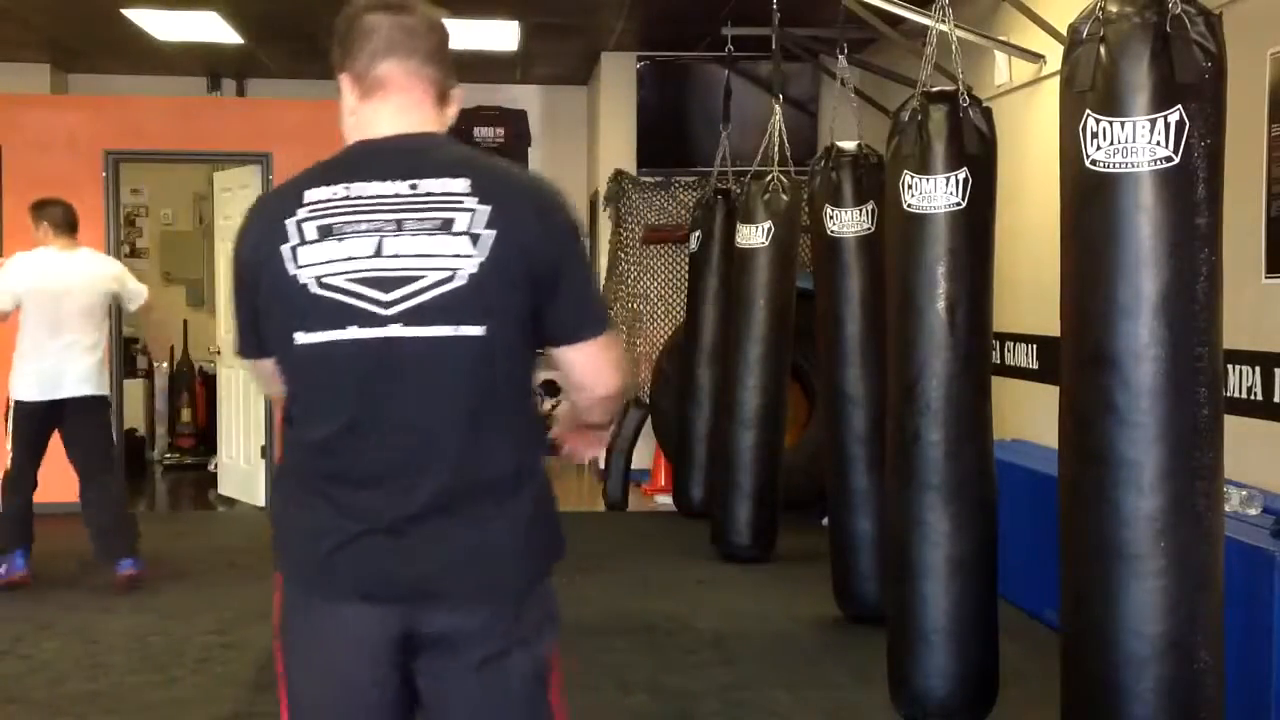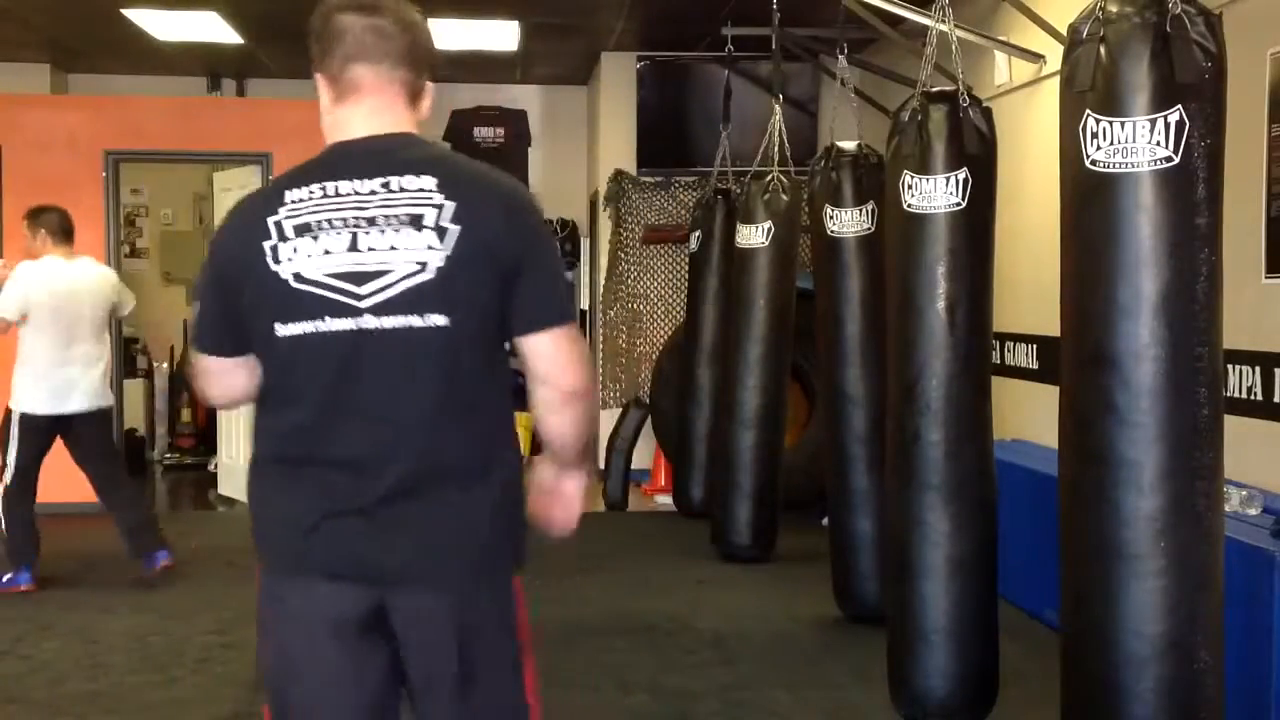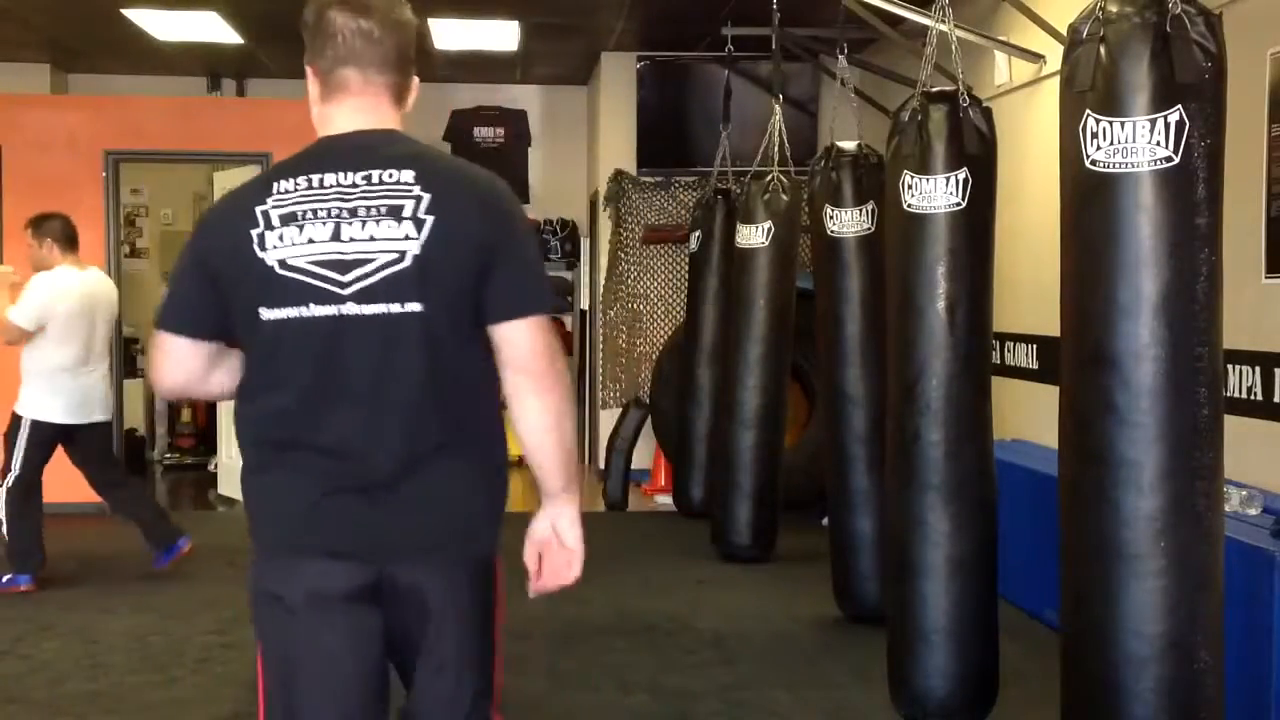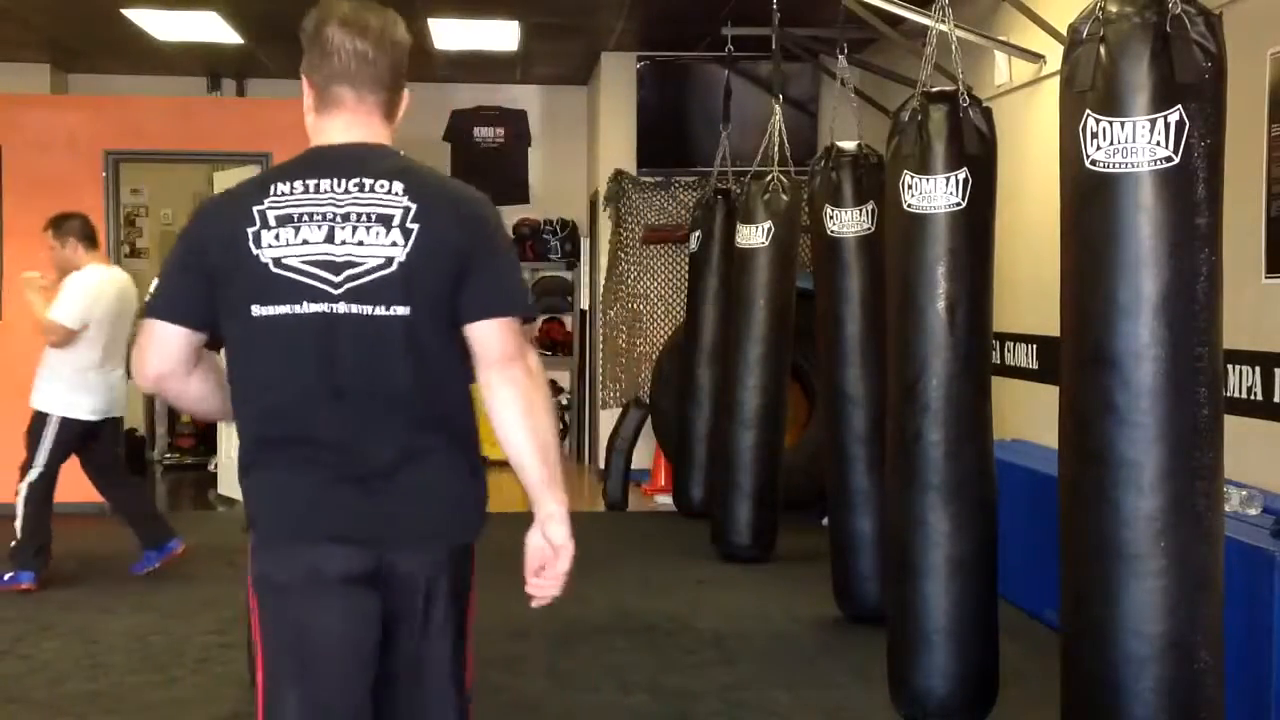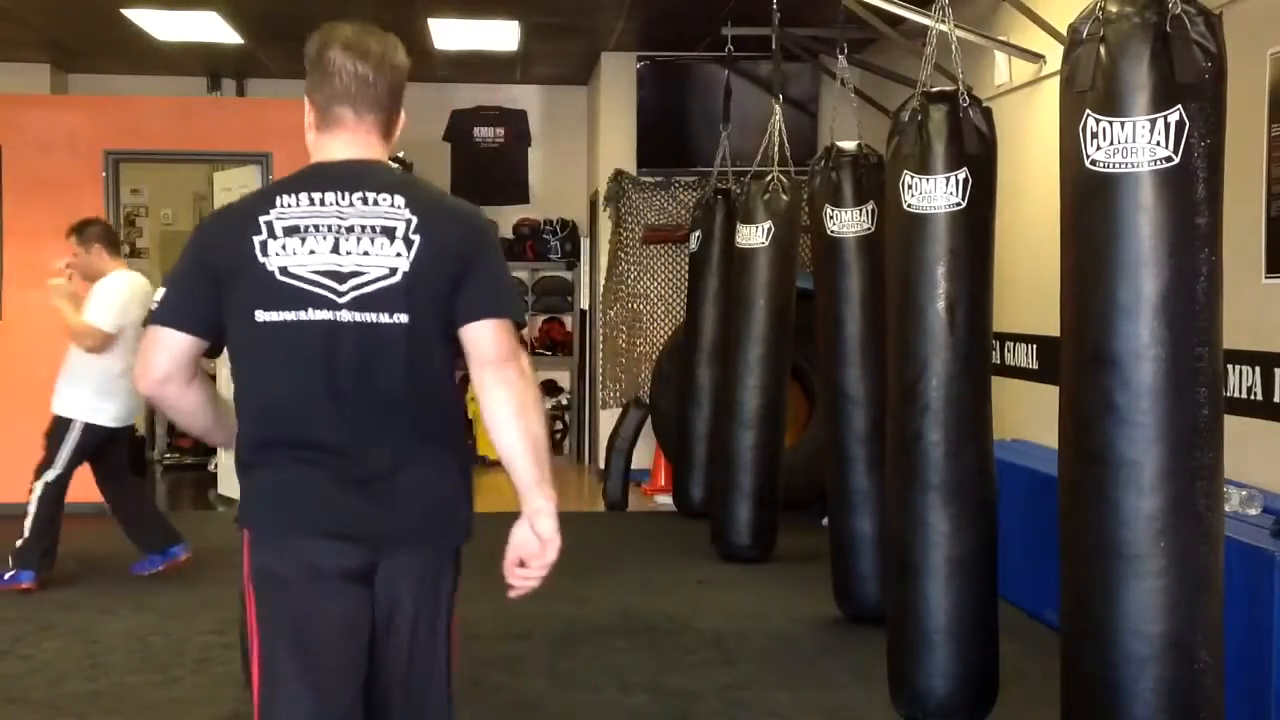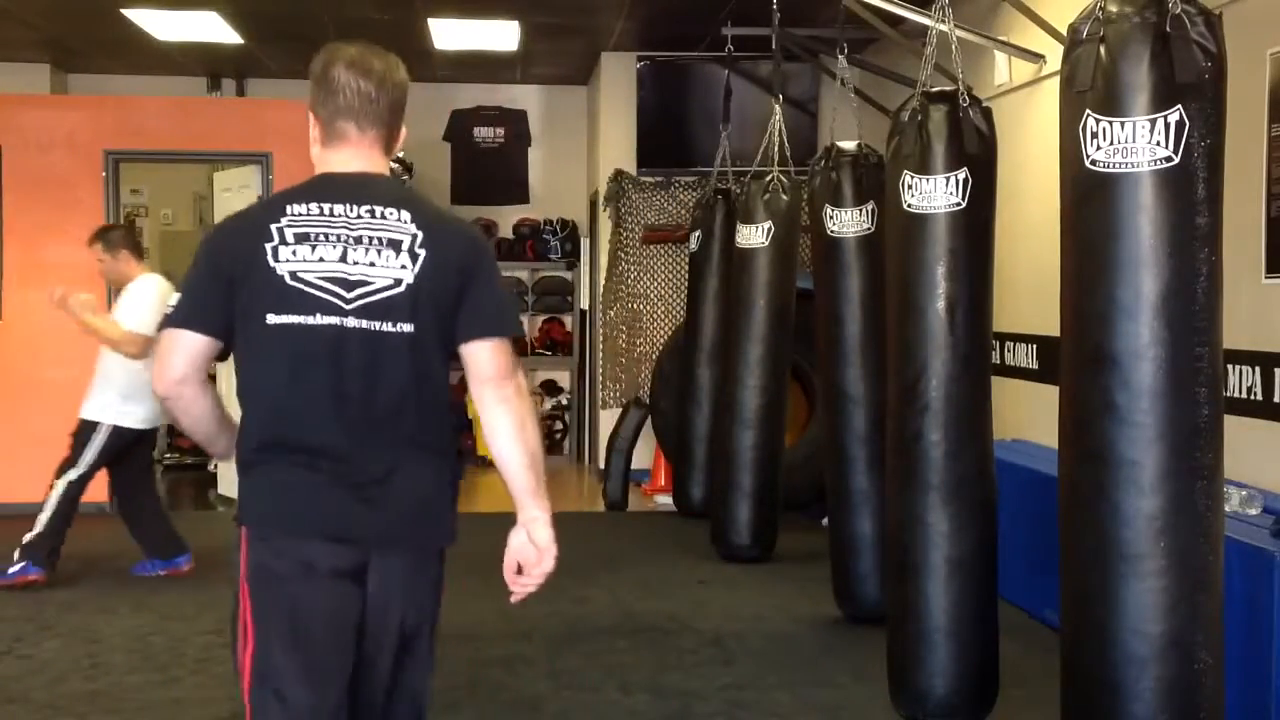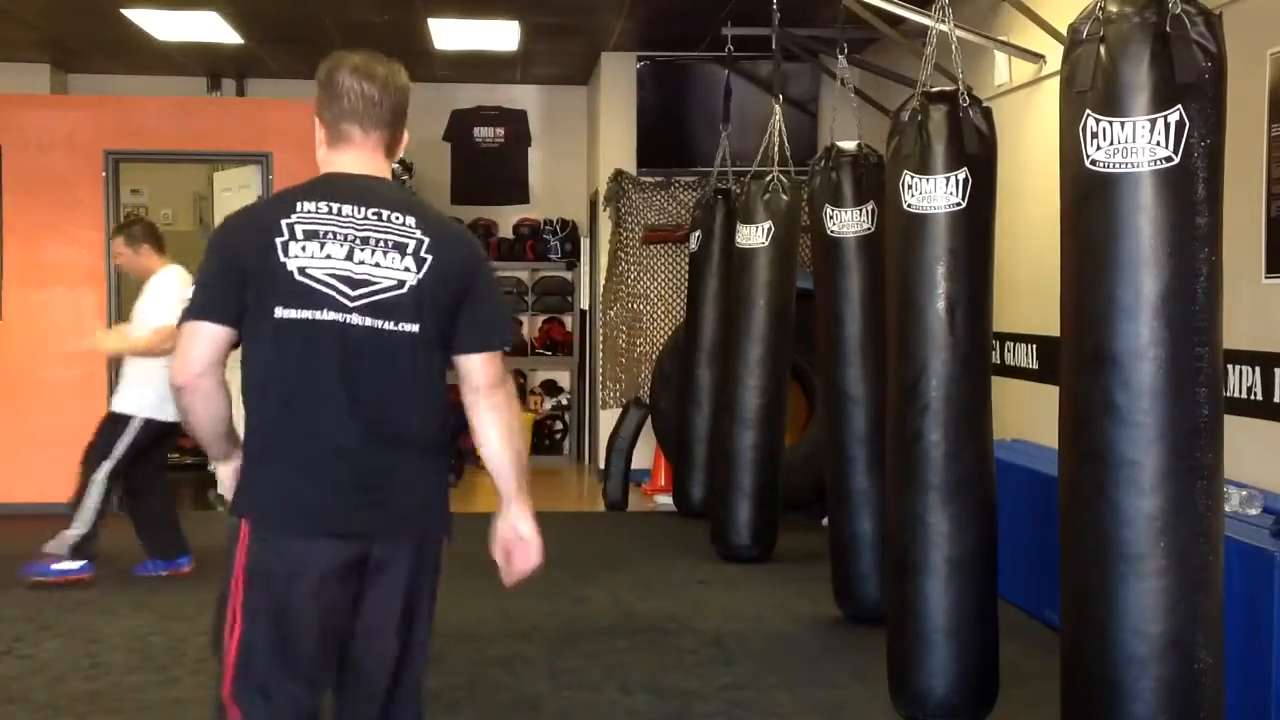
dt=0.1s
person 1, frame 1
left shoulder: (274, 219)
right shoulder: (526, 206)
left elbow: (273, 377)
right elbow: (600, 381)
right wrist: (586, 425)
left hip: (331, 568)
right hip: (489, 568)
person 1, frame 2
left shoulder: (255, 222)
right shoulder: (498, 205)
left elbow: (221, 382)
right elbow: (564, 380)
right wrist: (567, 467)
left hip: (310, 552)
right hip: (460, 548)
person 1, frame 3
left shoulder: (239, 213)
right shoulder: (476, 198)
left elbow: (177, 372)
right elbow: (534, 366)
right wrist: (559, 498)
left hip: (301, 534)
right hip: (445, 525)
person 1, frame 4
left shoulder: (229, 218)
right shoulder: (459, 212)
left elbow: (159, 366)
right elbow: (508, 367)
right wrist: (550, 509)
left hip: (298, 525)
right hip: (431, 515)
person 1, frame 5
left shoulder: (232, 228)
right shoulder: (455, 226)
left elbow: (158, 373)
right elbow: (499, 366)
right wrist: (538, 506)
left hip: (292, 522)
right hip: (419, 518)
person 1, frame 6
left shoulder: (243, 236)
right shoulder: (452, 240)
left elbow: (173, 377)
right elbow: (496, 381)
left wrist: (232, 449)
right wrist: (532, 510)
left hip: (288, 517)
right hip: (410, 518)
person 1, frame 7
left shoulder: (250, 231)
right shoulder: (452, 246)
left elbow: (192, 370)
right elbow: (487, 389)
left wrist: (230, 457)
right wrist: (515, 505)
left hip: (286, 510)
right hip: (405, 514)
person 2, frame 1
right shoulder: (107, 267)
right elbow: (141, 303)
left hip: (32, 388)
right hip: (86, 388)
right knee: (100, 474)
right ankle: (123, 558)
person 2, frame 2
right shoulder: (103, 276)
right elbow: (126, 308)
left hip: (36, 401)
right hip: (91, 399)
right knee: (112, 475)
right ankle: (154, 550)
person 2, frame 3
left shoulder: (45, 284)
right shoulder: (104, 285)
left hip: (42, 407)
right hip: (92, 407)
right knee: (112, 479)
right ankle: (170, 541)
person 2, frame 4
left shoulder: (87, 282)
right shoulder: (121, 280)
left elbow: (55, 335)
left wrist: (34, 297)
right wrist: (54, 292)
left hip: (66, 403)
right hip: (106, 402)
left knee: (36, 480)
right knee: (113, 475)
right ankle: (163, 542)
person 2, frame 5
left shoulder: (112, 287)
right shoulder: (138, 284)
left elbow: (92, 340)
left wrist: (59, 303)
right wrist: (72, 289)
left hip: (86, 408)
right hip: (119, 407)
left knee: (49, 481)
right knee: (119, 481)
right ankle: (166, 547)
person 2, frame 6
left shoulder: (146, 290)
right shoulder: (148, 288)
left elbow: (133, 345)
right elbow: (127, 335)
left wrist: (89, 319)
right wrist: (81, 310)
left hip: (120, 412)
right hip: (140, 410)
left knee: (70, 479)
right knee: (133, 482)
left ankle: (30, 563)
right ankle: (171, 555)
person 2, frame 7
left shoulder: (169, 283)
right shoulder: (165, 282)
left elbow: (166, 339)
left wrist: (114, 344)
right wrist: (114, 337)
left hip: (145, 405)
right hip: (157, 405)
left knee: (99, 470)
right knee: (144, 479)
left ankle: (73, 556)
right ankle: (172, 555)
